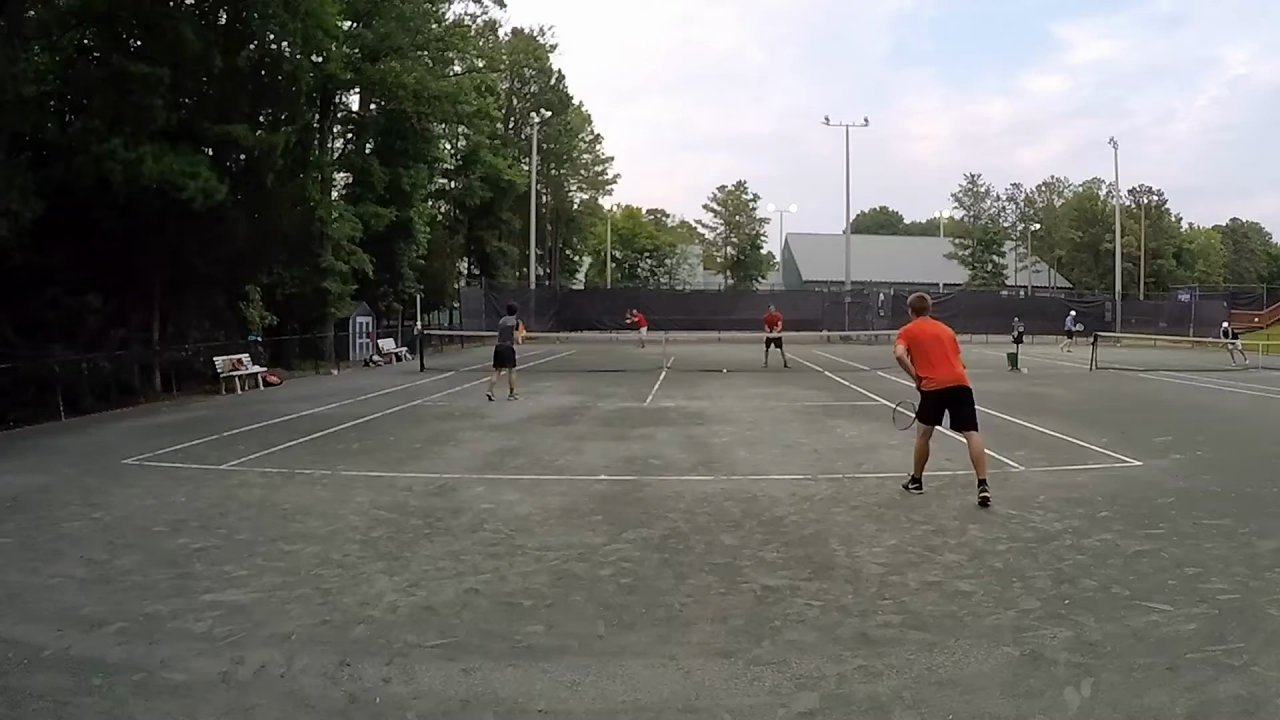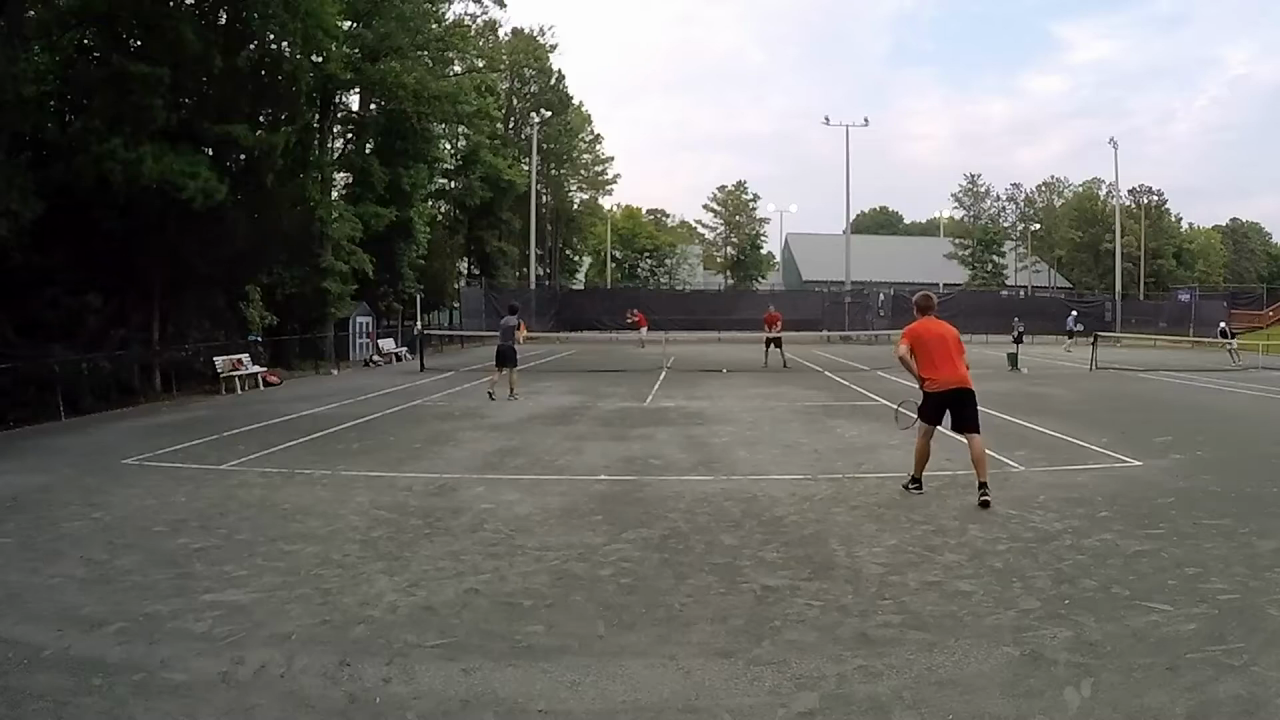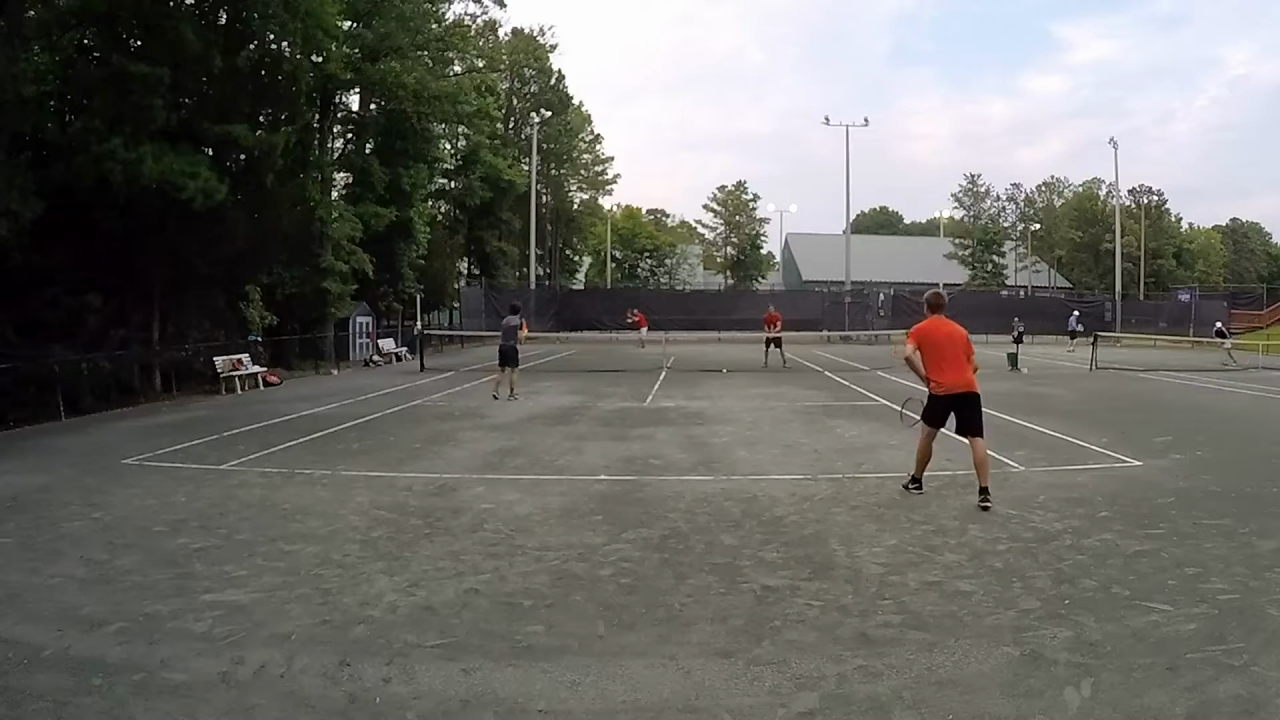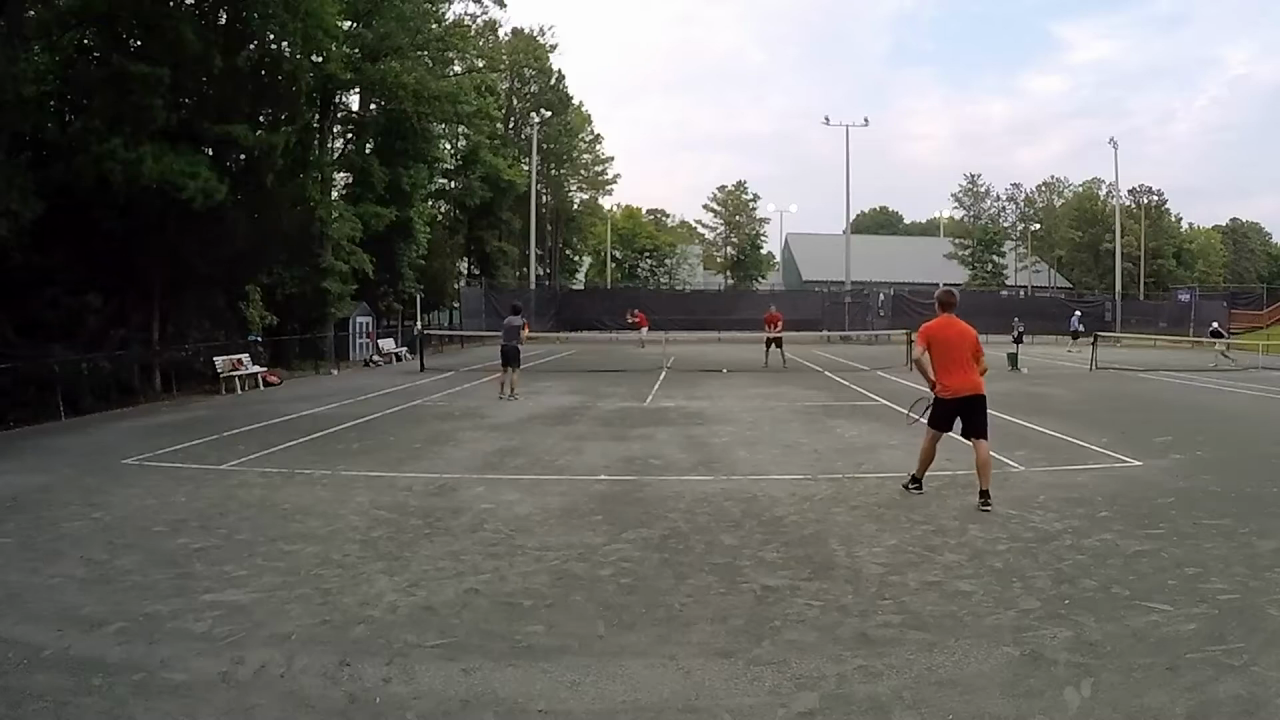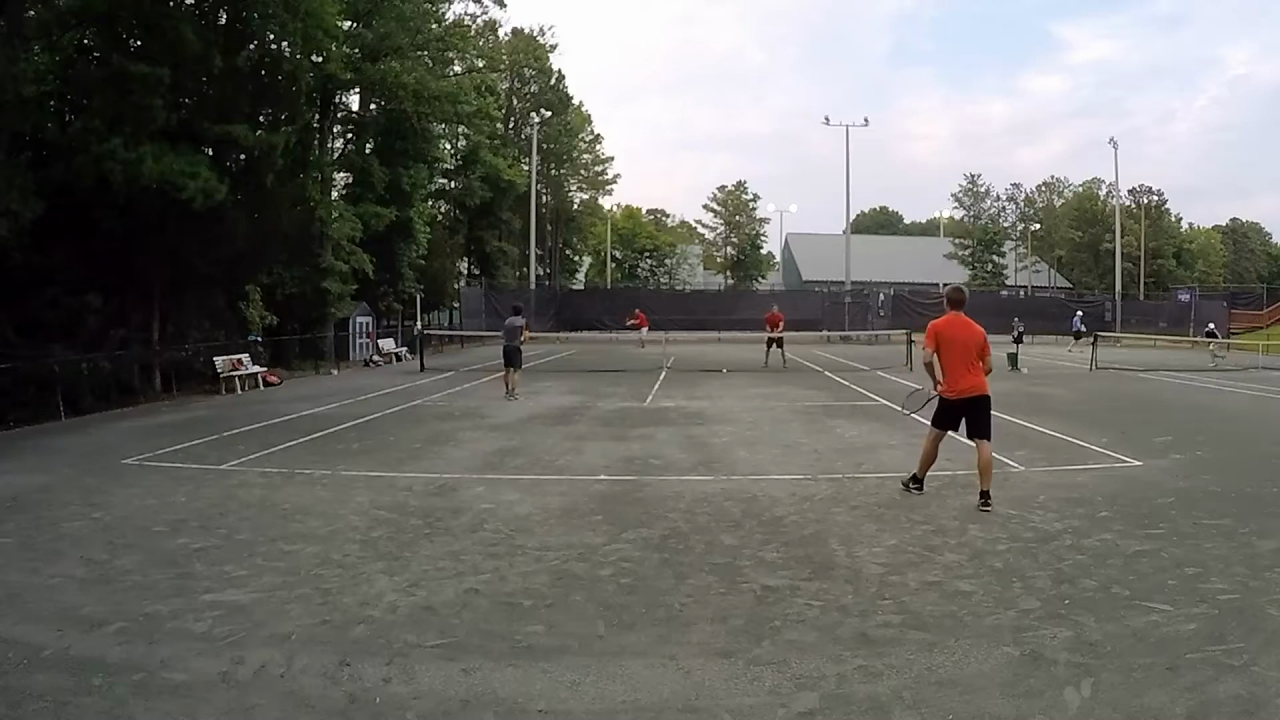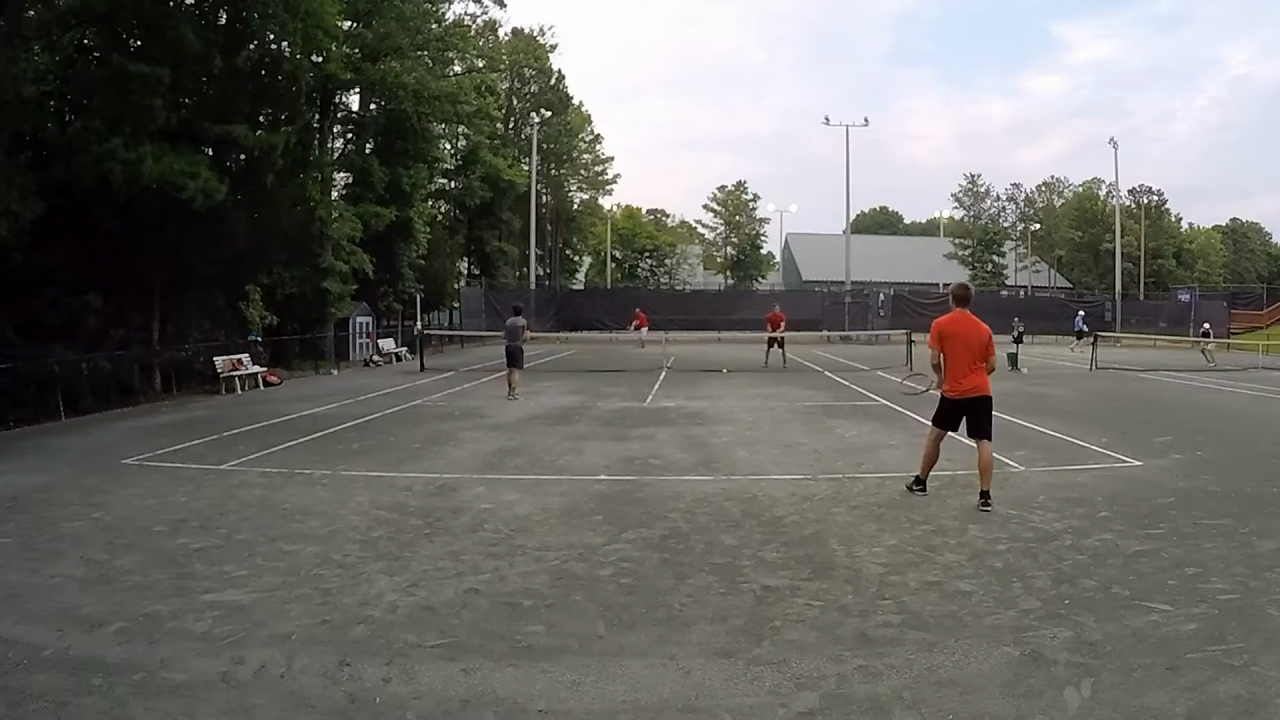
dt=0.1s
person 1, frame 1
left shoulder: (908, 331)
right shoulder: (946, 329)
left elbow: (900, 354)
left wrist: (916, 377)
left hip: (933, 387)
right hip: (960, 384)
left knee: (923, 434)
right knee: (971, 434)
left ankle: (916, 481)
right ankle: (983, 485)
person 1, frame 2
left shoulder: (912, 330)
right shoulder: (951, 329)
left elbow: (902, 354)
right elbow: (965, 364)
left wrist: (919, 377)
left hip: (936, 388)
right hip: (963, 385)
left knee: (924, 434)
right knee: (973, 436)
left ankle: (916, 481)
right ankle: (983, 488)
person 1, frame 3
left shoulder: (919, 329)
right shoulder: (960, 330)
left elbow: (909, 355)
right elbow: (973, 365)
left wrist: (924, 378)
left hip: (941, 390)
right hip: (968, 388)
left knee: (927, 435)
right knee: (976, 440)
left ankle: (916, 480)
right ankle: (984, 493)
person 1, frame 4
left shoulder: (929, 329)
right shoulder: (970, 331)
left elbow: (917, 357)
right elbow: (983, 367)
left wrist: (931, 381)
left hip: (948, 393)
right hip: (975, 391)
left knee: (932, 438)
right knee: (980, 442)
left ankle: (916, 481)
right ankle: (985, 495)
person 1, frame 5
left shoulder: (936, 326)
right shoulder: (978, 330)
left elbow: (928, 360)
right elbow: (988, 366)
left wrist: (936, 382)
left hip: (952, 393)
right hip: (980, 392)
left knee: (934, 437)
right knee: (983, 443)
left ankle: (917, 481)
right ankle: (985, 496)
person 1, frame 6
left shoulder: (941, 324)
right shoulder: (984, 328)
left elbow: (935, 360)
right elbow: (992, 365)
left wrist: (941, 379)
left hip: (954, 393)
right hip: (981, 392)
left knee: (935, 437)
right knee: (984, 443)
left ankle: (920, 482)
right ankle: (985, 495)
